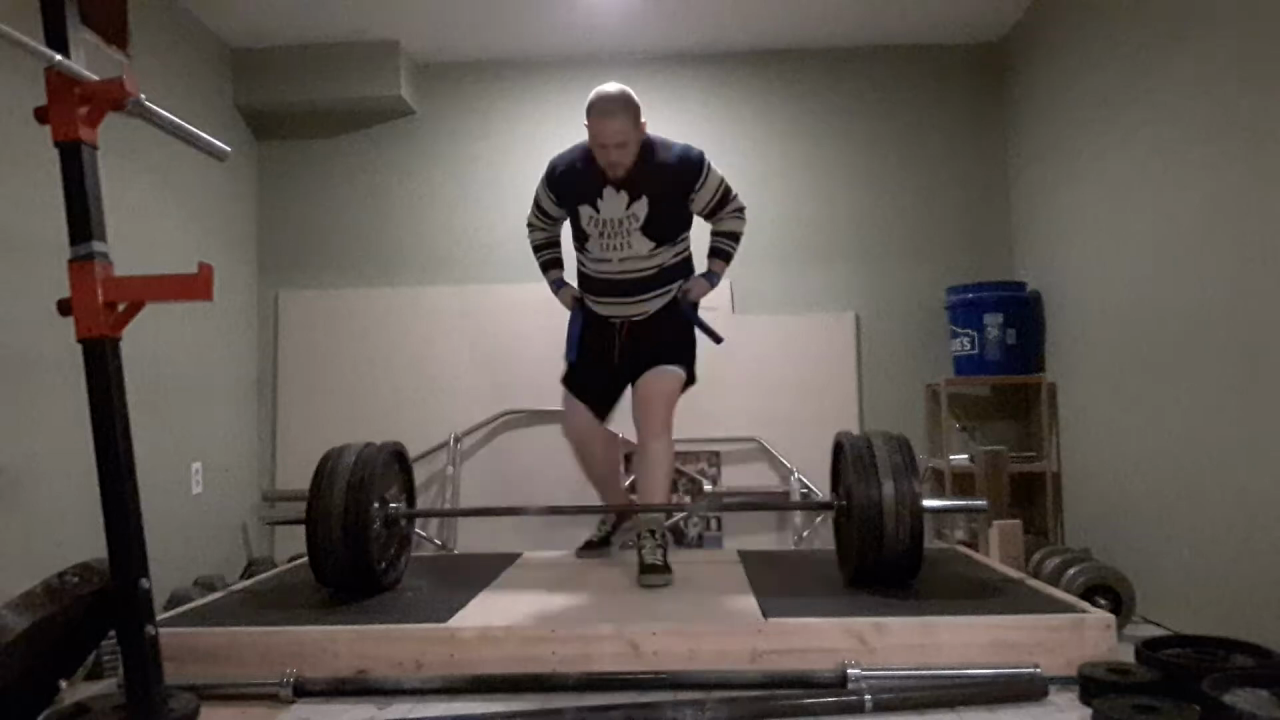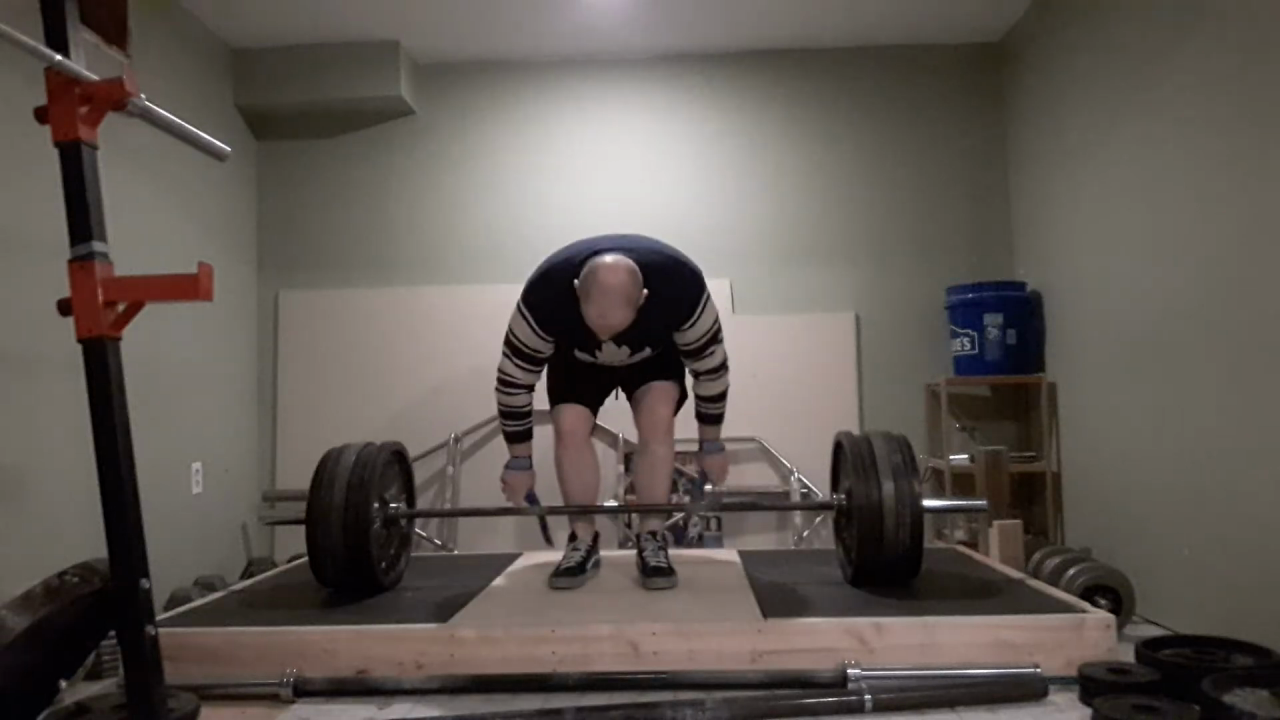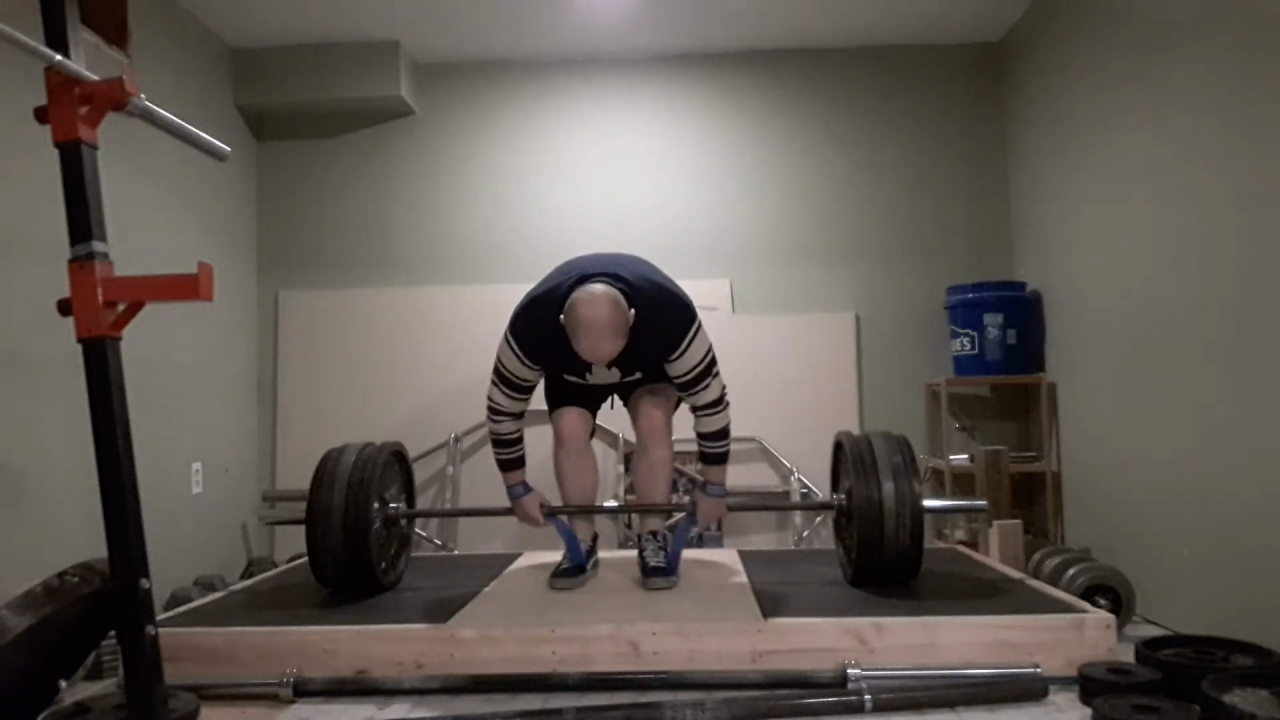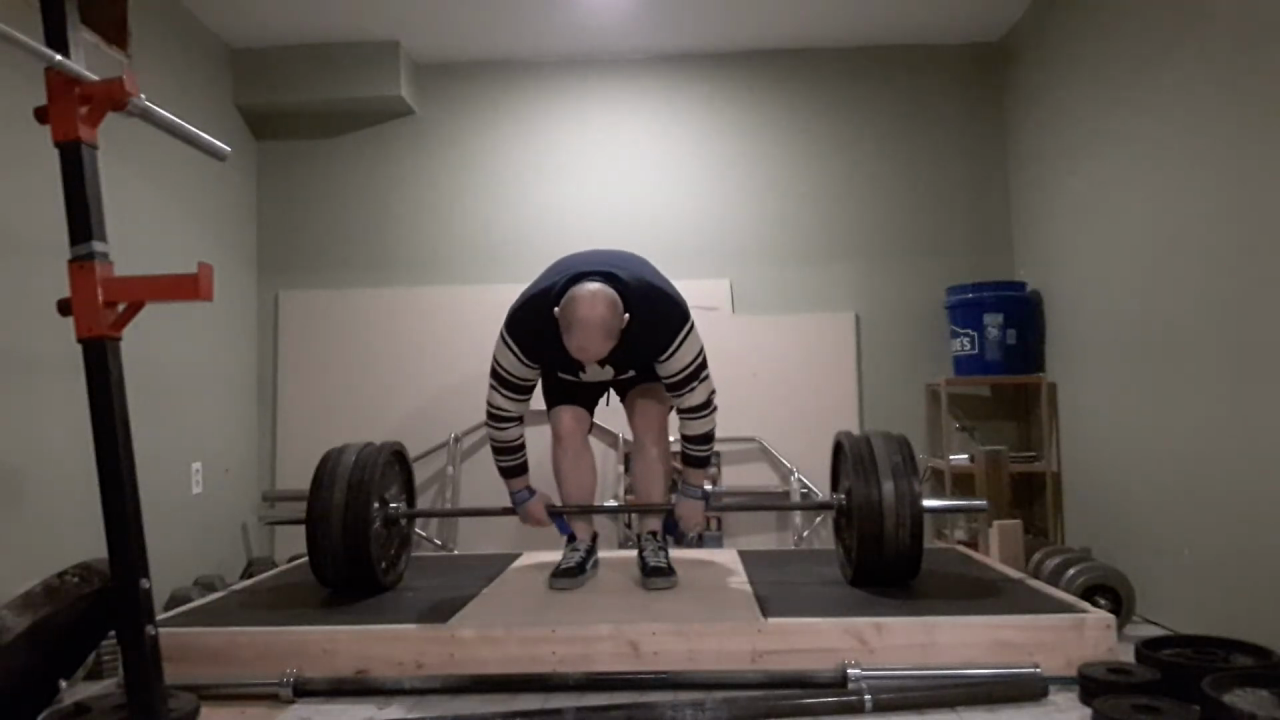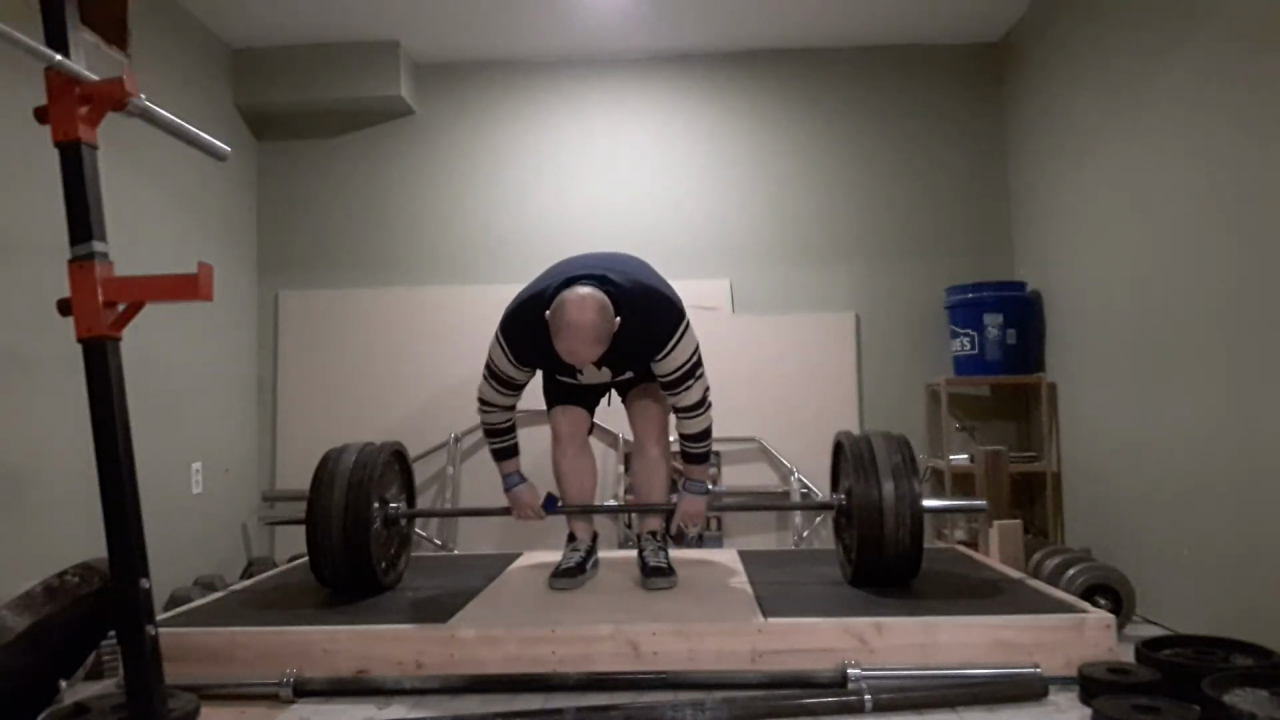
dt=1s
person 1, frame 1
left shoulder: (682, 164)
right shoulder: (563, 172)
left elbow: (731, 212)
right elbow: (540, 227)
left wrist: (713, 272)
right wrist: (557, 282)
left hip: (664, 316)
right hip: (597, 320)
left knee: (653, 420)
right knee: (581, 425)
left ankle: (652, 537)
right ankle: (620, 512)
person 1, frame 2
left shoulder: (681, 284)
right shoulder: (545, 293)
left elbow: (711, 367)
right elbow: (513, 379)
left wrist: (711, 445)
right wrist: (520, 462)
left hip: (654, 352)
right hip: (575, 358)
left knee: (657, 421)
right knee: (570, 427)
left ankle: (651, 539)
right ankle: (583, 541)
person 1, frame 3
left shoulder: (670, 313)
right shoulder: (532, 321)
left elbow: (711, 401)
right elbow: (503, 408)
left wrist: (714, 489)
right wrist: (517, 489)
left hip: (649, 361)
left knee: (654, 422)
right knee: (569, 430)
left ankle: (653, 540)
right ankle: (582, 542)
person 1, frame 4
left shoulder: (664, 313)
right shoulder: (526, 321)
left elbow: (698, 405)
right elbow: (503, 412)
left wrist: (693, 491)
right wrist: (521, 493)
left hip: (642, 356)
left knee: (650, 423)
right knee: (567, 428)
left ankle: (652, 540)
right ankle: (581, 541)
person 1, frame 5
left shoulder: (660, 315)
right shoulder: (522, 324)
left elbow: (693, 403)
right elbow: (494, 403)
left wrist: (695, 486)
right wrist: (513, 480)
left hip: (642, 353)
left knee: (651, 425)
right knee: (566, 430)
left ankle: (652, 541)
right ankle: (581, 541)
